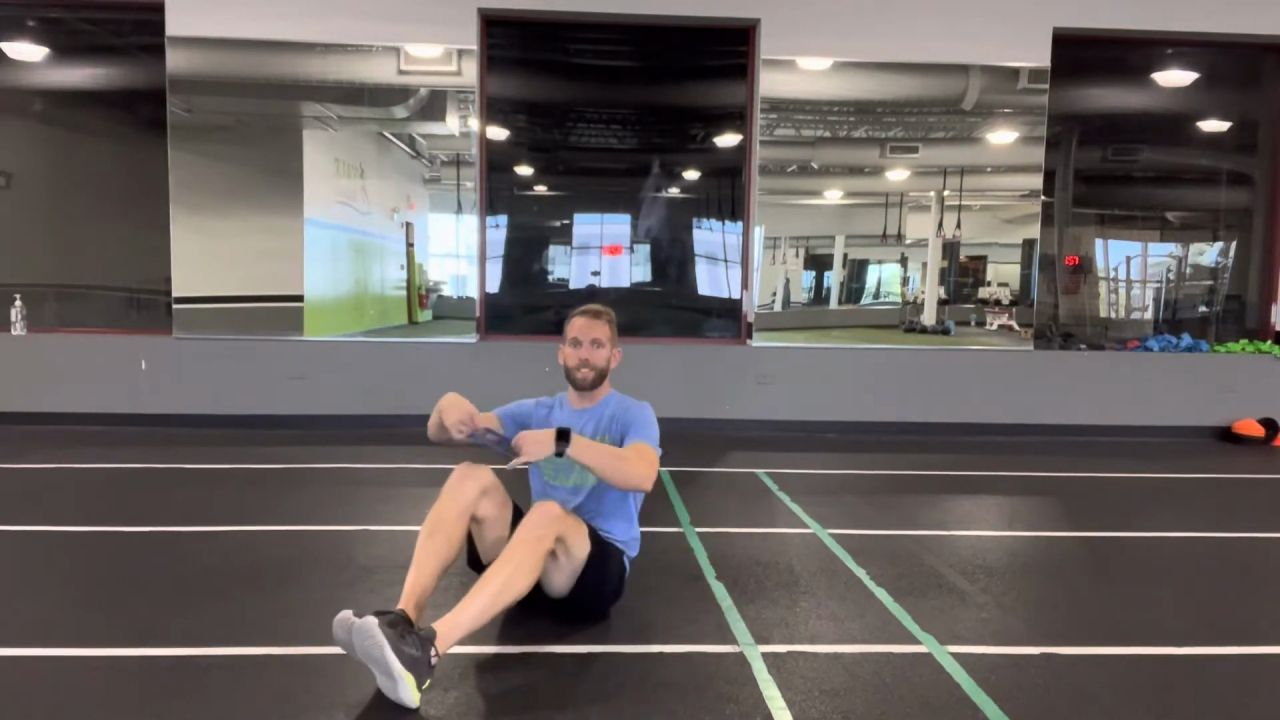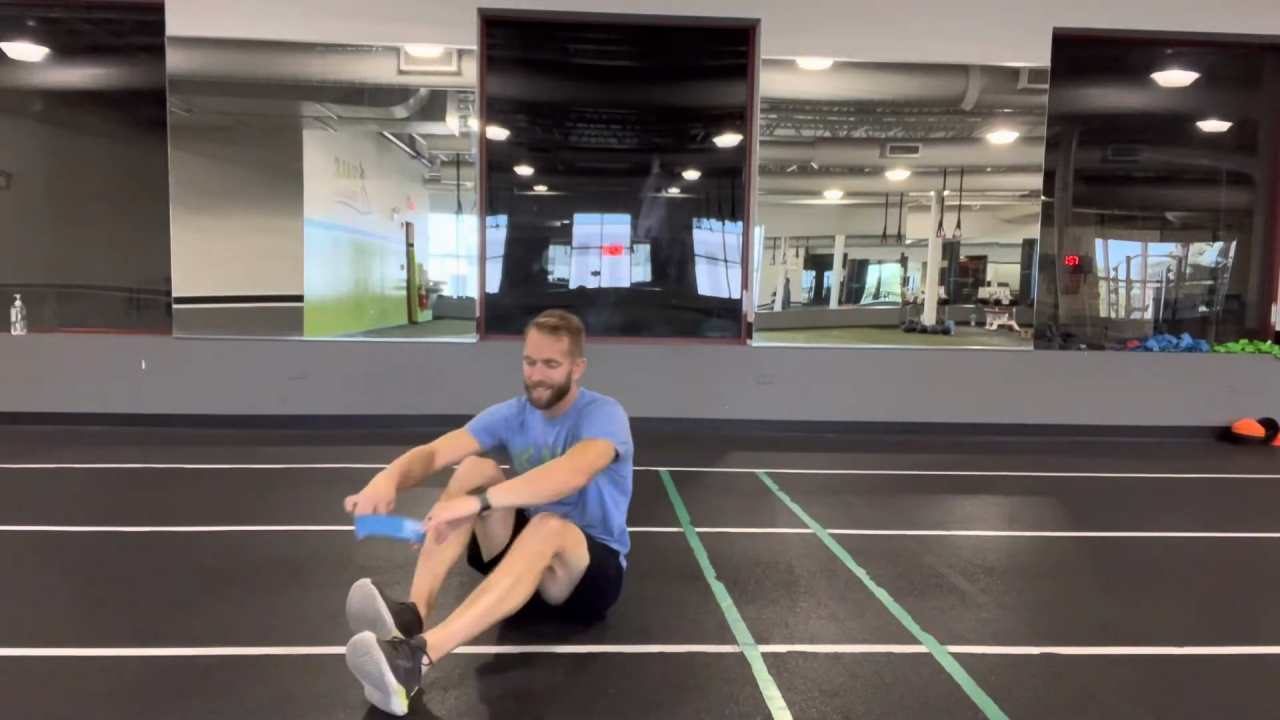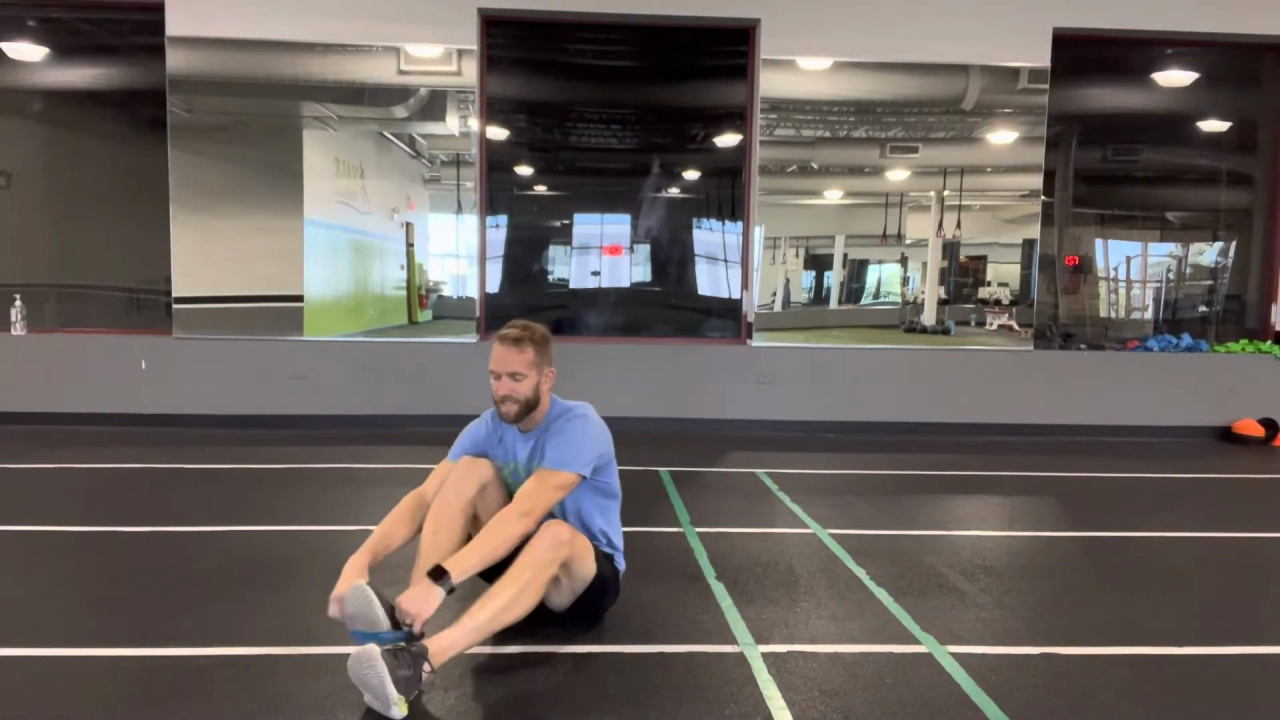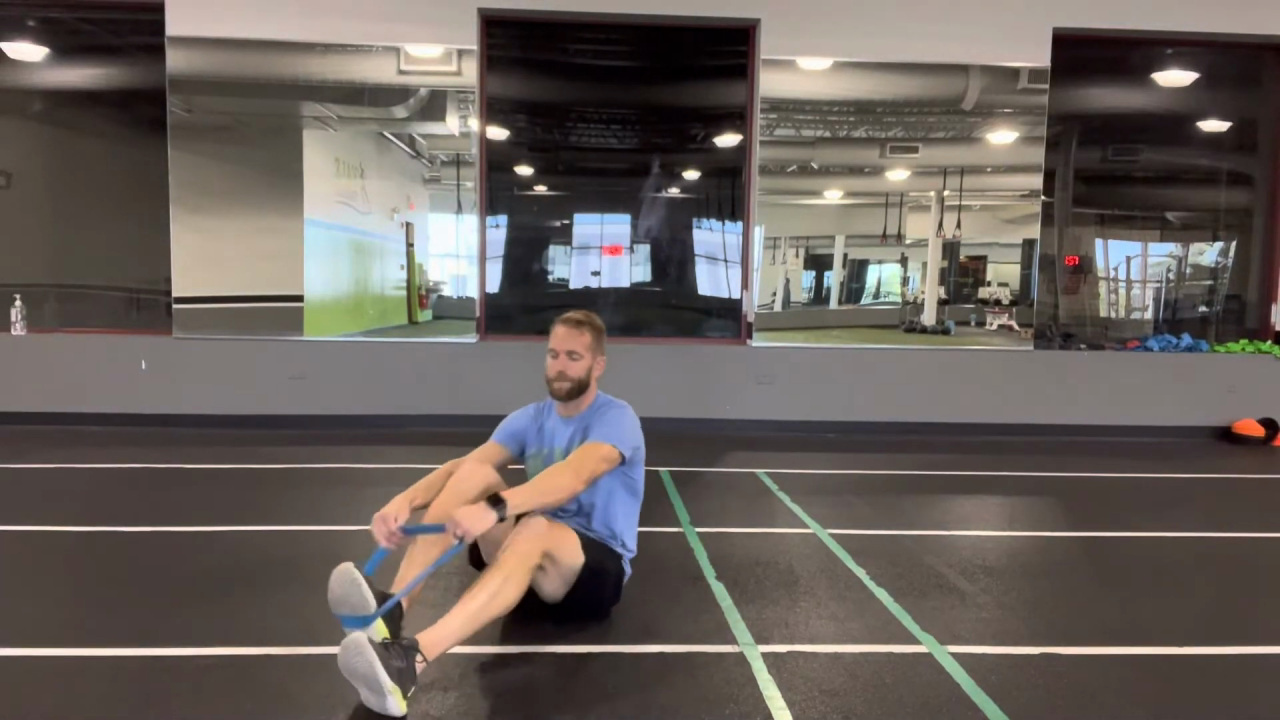
dt=0.4s
person 1, frame 1
left shoulder: (634, 414)
right shoulder: (536, 411)
left elbow: (642, 475)
right elbow: (439, 435)
left wrist: (562, 442)
right wrist: (448, 406)
left hip: (598, 567)
right hip: (532, 557)
left knee: (548, 512)
right knee: (471, 478)
left ankle: (426, 648)
right ankle: (403, 619)
person 1, frame 2
left shoulder: (603, 415)
right shoulder: (511, 415)
left elbow: (572, 475)
right elbow: (435, 453)
left wrist: (478, 500)
right wrist: (390, 477)
left hip: (592, 569)
right hip: (528, 558)
left knee: (548, 527)
right knee: (473, 468)
left ankle: (418, 655)
right ankle: (412, 615)
person 1, frame 3
left shoulder: (579, 428)
right shoulder: (488, 427)
left elbow: (524, 514)
right elbow: (425, 499)
left wrist: (440, 581)
right wrist: (360, 560)
left hip: (588, 573)
right hip: (523, 561)
left knee: (556, 534)
right knee: (471, 469)
left ankle: (419, 662)
right ankle: (408, 622)
person 1, frame 4
left shoulder: (616, 418)
right shoulder: (530, 418)
left elbow: (573, 477)
right elbow: (464, 466)
left wrist: (494, 509)
right wrist: (405, 500)
left hip: (596, 568)
right hip: (525, 558)
left knee: (537, 530)
right knee: (475, 473)
left ankle: (412, 658)
right ankle: (393, 608)
